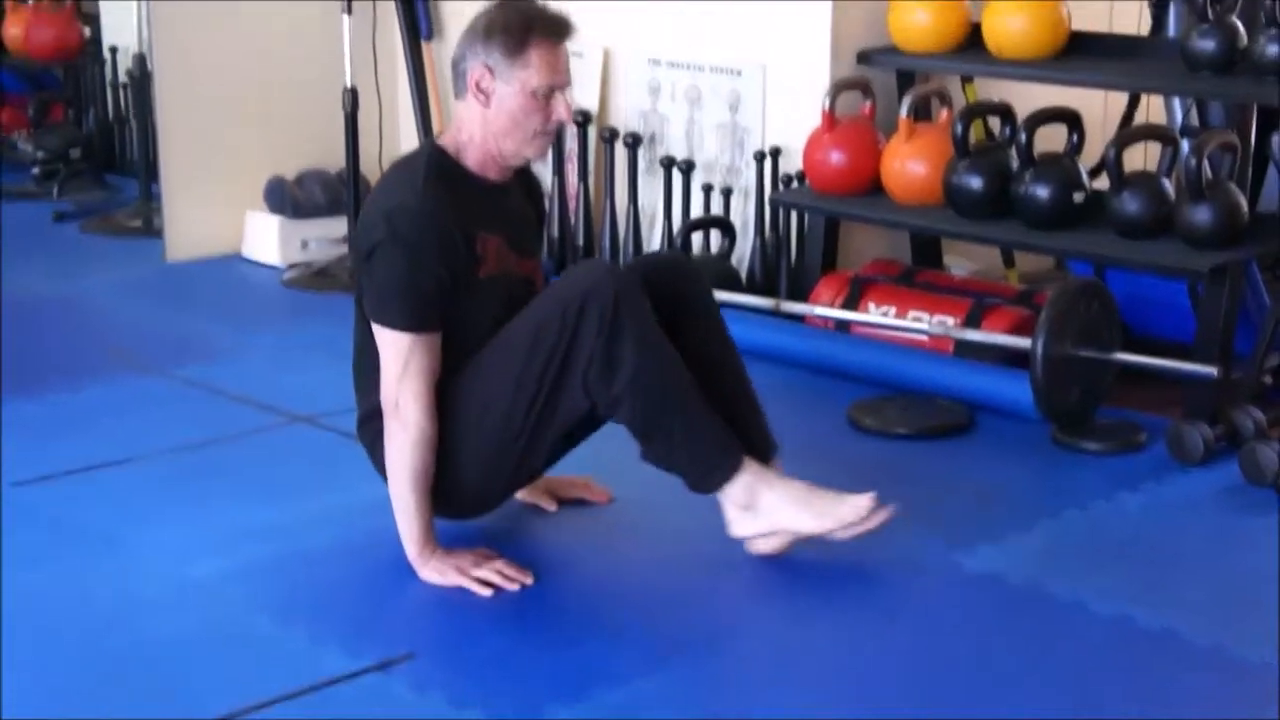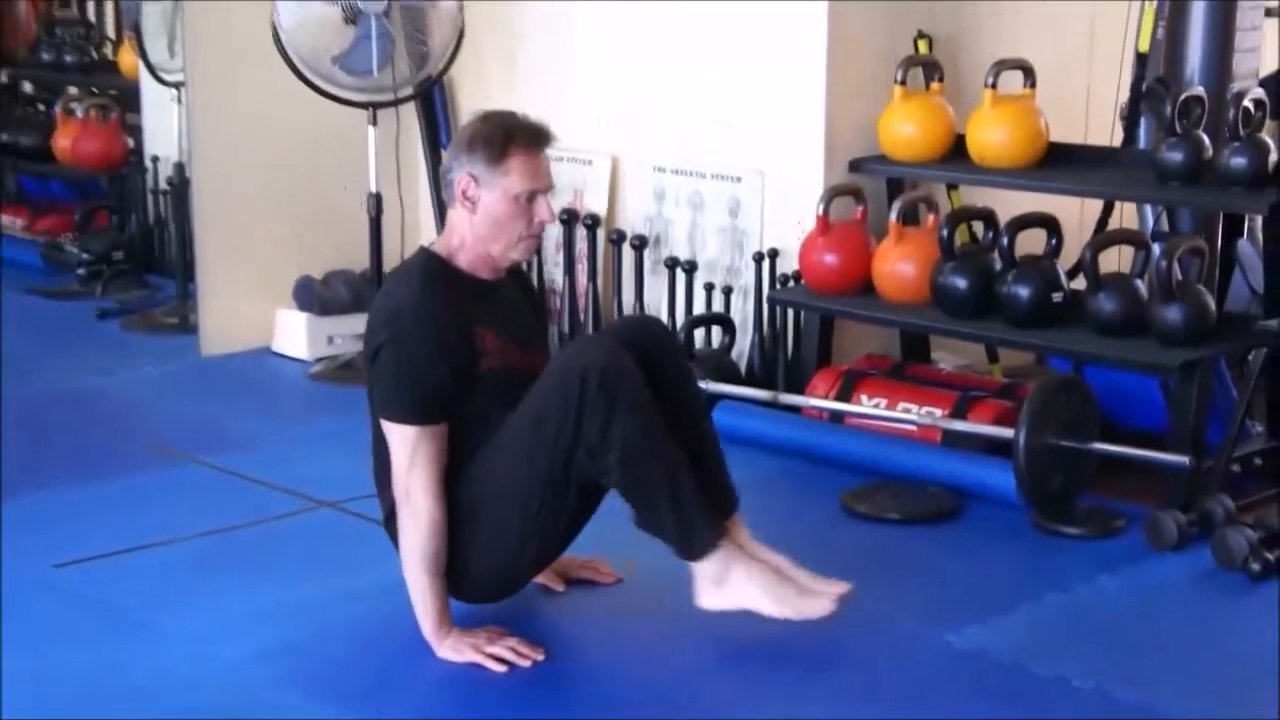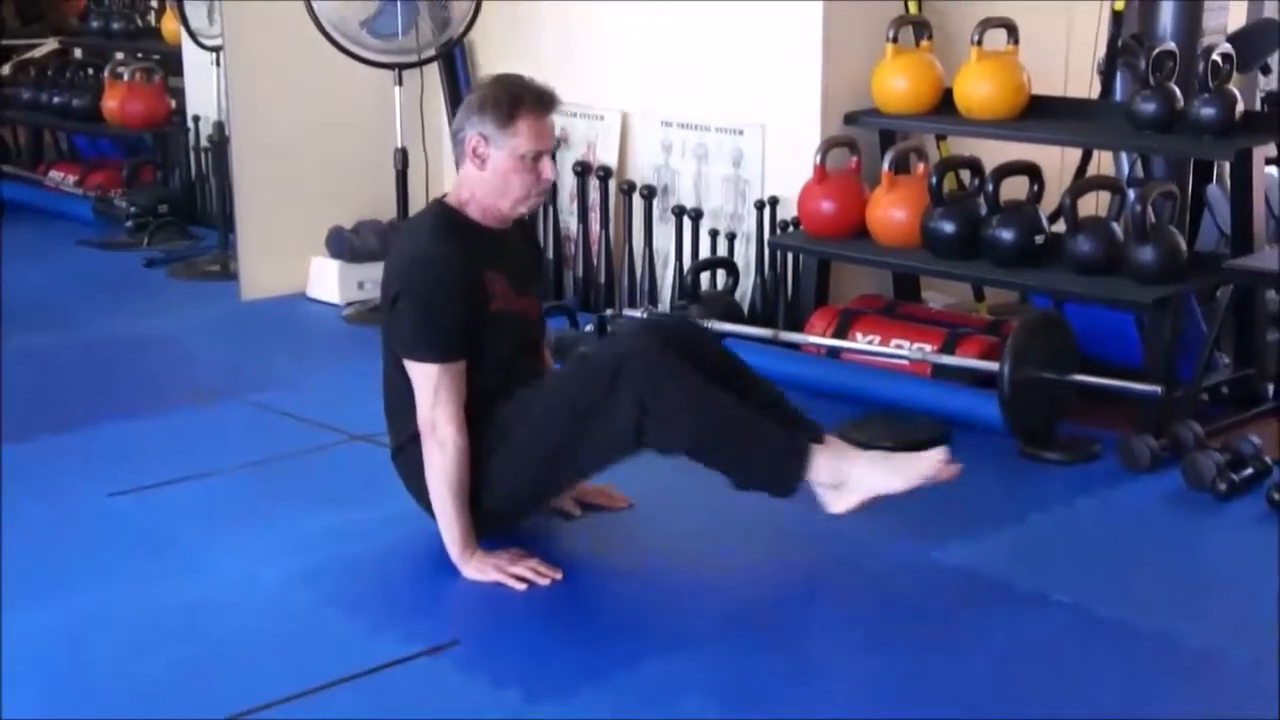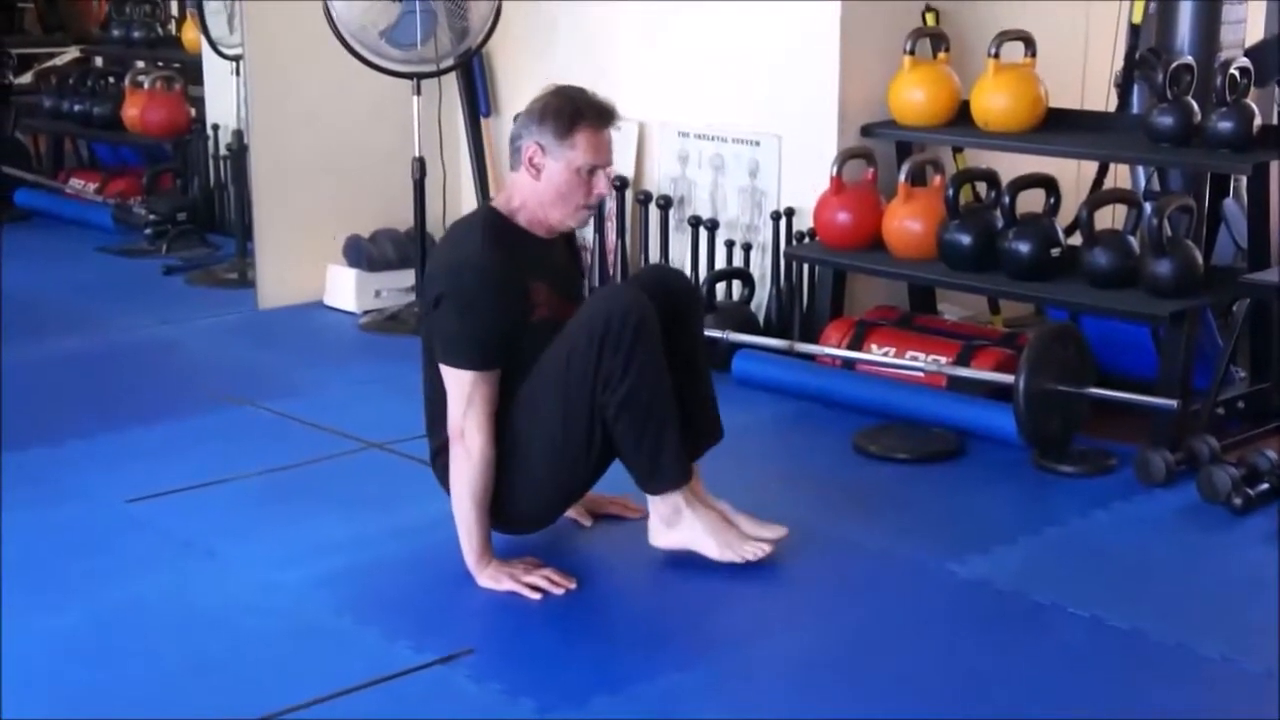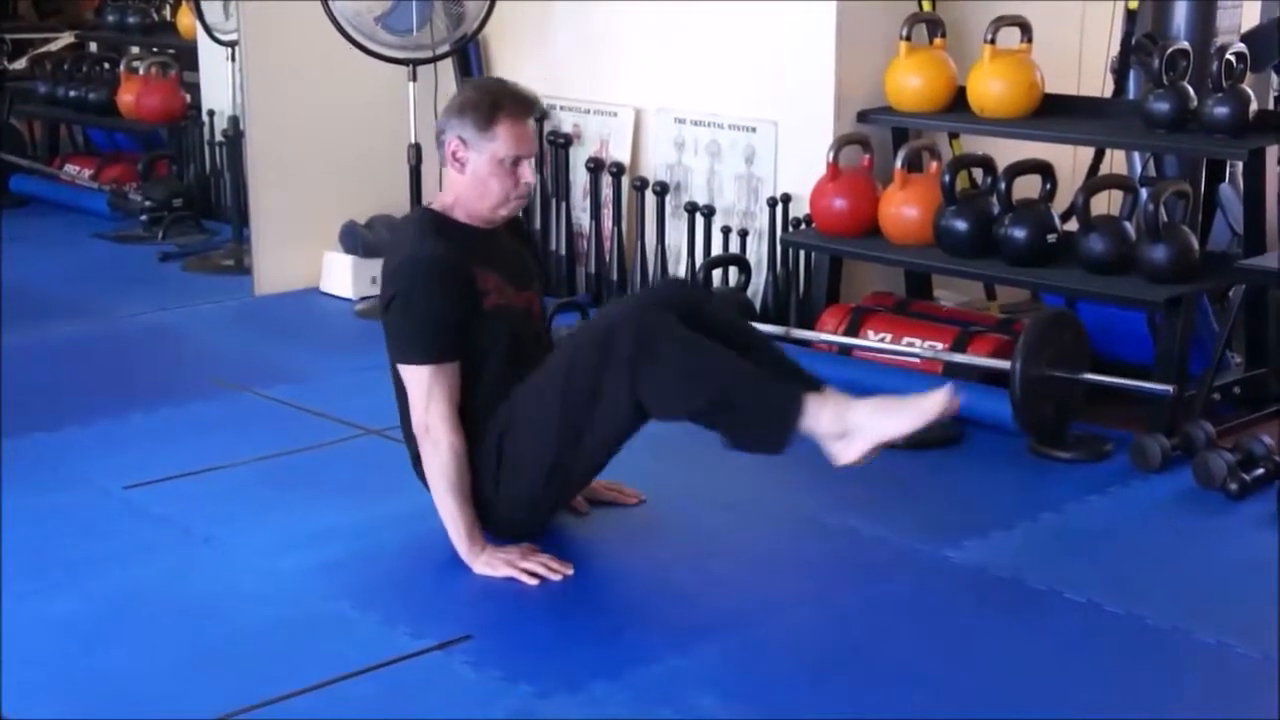
dt=1s
person 1, frame 1
left shoulder: (516, 189)
right shoulder: (411, 212)
right elbow: (404, 393)
left wrist: (525, 472)
right wrist: (426, 553)
left hip: (492, 432)
right hip: (446, 456)
left knee: (670, 279)
right knee: (597, 300)
left ankle: (752, 482)
right ankle: (745, 494)
person 1, frame 2
left shoulder: (513, 286)
right shoulder: (419, 309)
right elbow: (417, 481)
left wrist: (540, 549)
right wrist: (442, 633)
left hip: (501, 520)
right hip: (467, 545)
left knee: (642, 342)
right knee: (596, 371)
left ankle: (725, 540)
right ankle: (717, 567)
person 1, frame 3
left shoulder: (511, 234)
right shoulder: (431, 258)
right elbow: (437, 418)
left wrist: (560, 472)
right wrist: (467, 553)
left hip: (516, 447)
right hip: (477, 476)
left knee: (673, 341)
right knee: (640, 364)
left ankle: (825, 457)
right ankle: (823, 473)
person 1, frame 4
left shoulder: (555, 241)
right shoulder: (477, 262)
right elbow: (468, 424)
left wrist: (570, 485)
right wrist: (482, 563)
left hip: (543, 458)
right hip: (506, 481)
left knee: (665, 291)
right knee: (620, 315)
left ankle: (680, 495)
right ankle: (672, 508)
person 1, frame 5
left shoulder: (503, 231)
right shoulder: (427, 262)
right elbow: (432, 417)
left wrist: (565, 467)
right wrist: (475, 549)
left hip: (532, 456)
right hip: (499, 479)
left knee: (676, 305)
right knee: (633, 329)
left ankle: (831, 413)
right ankle: (826, 423)
